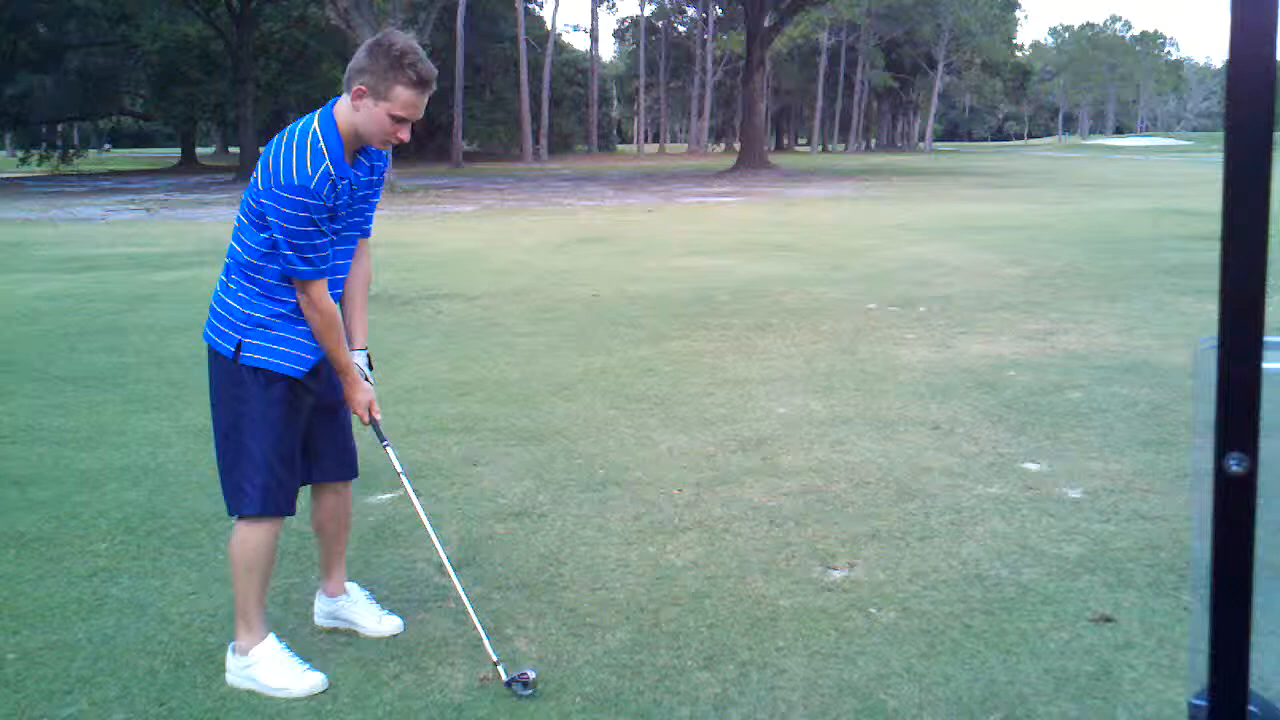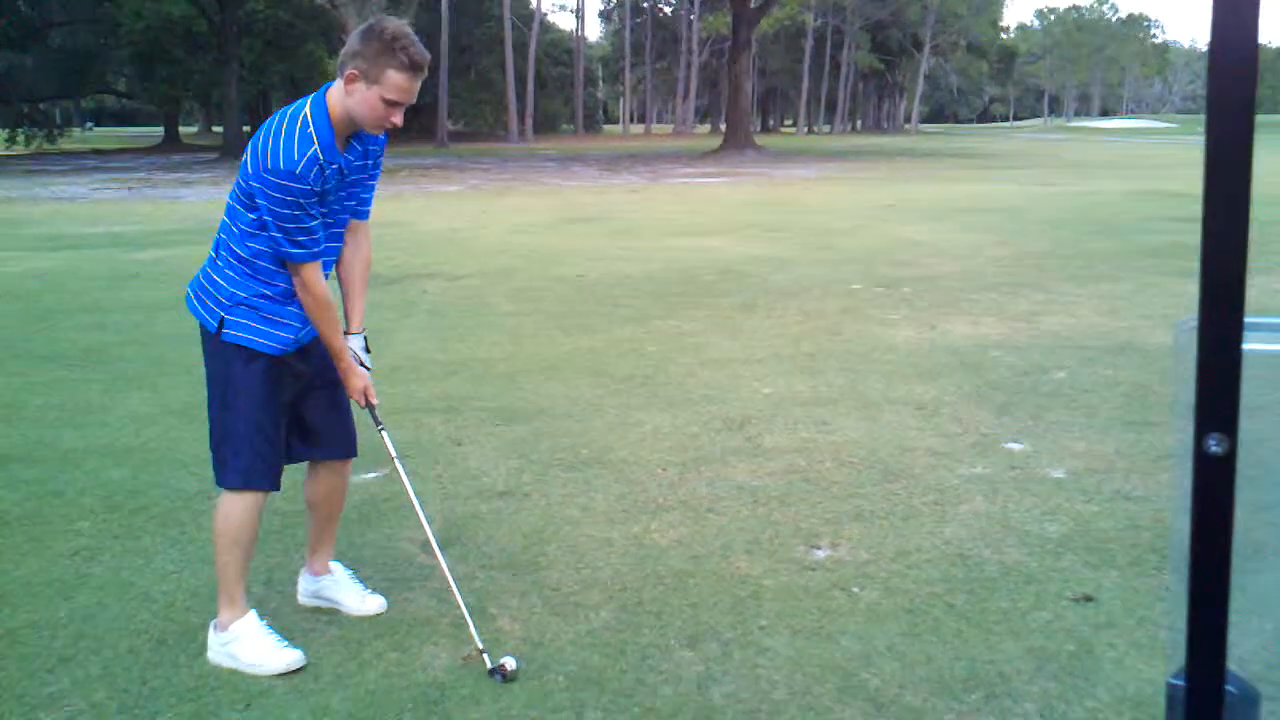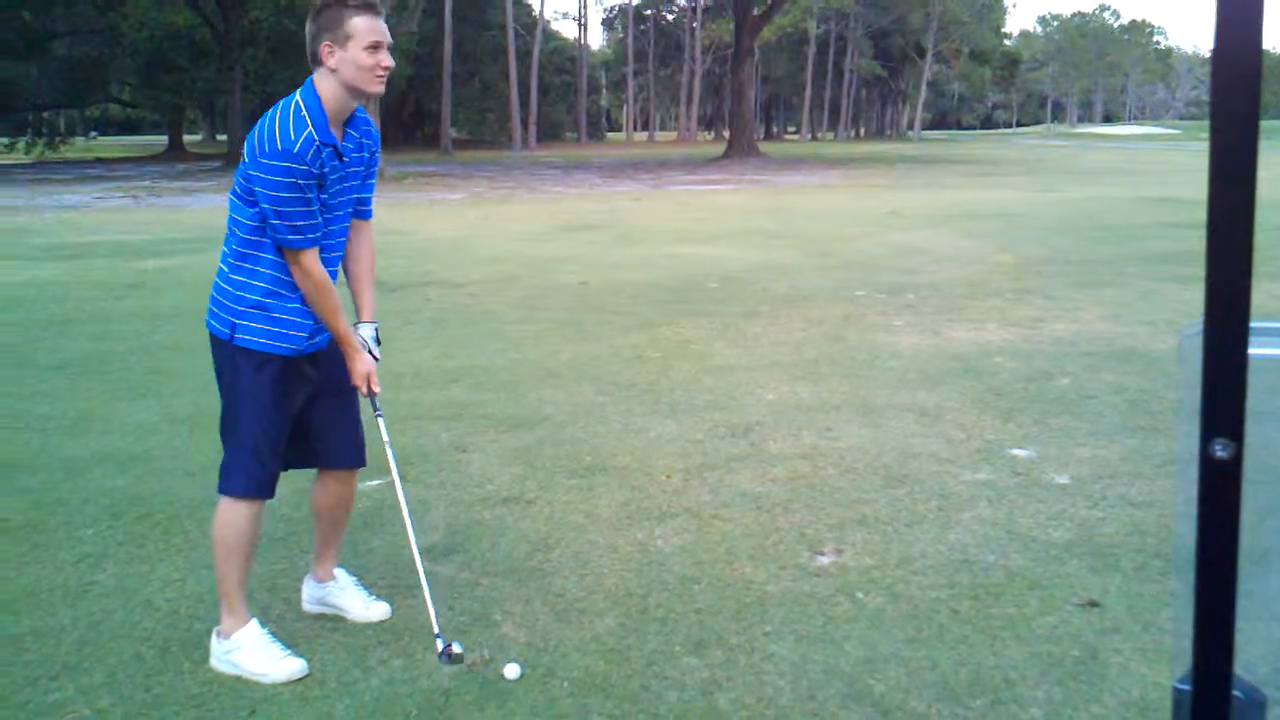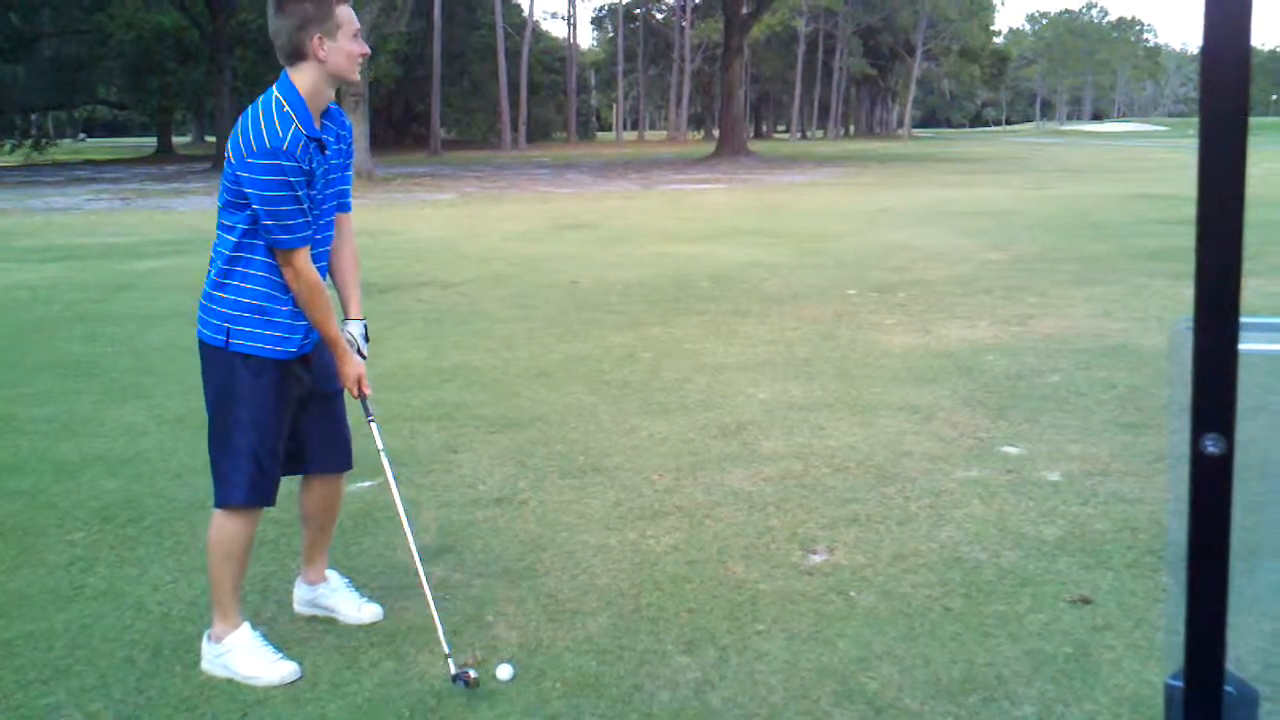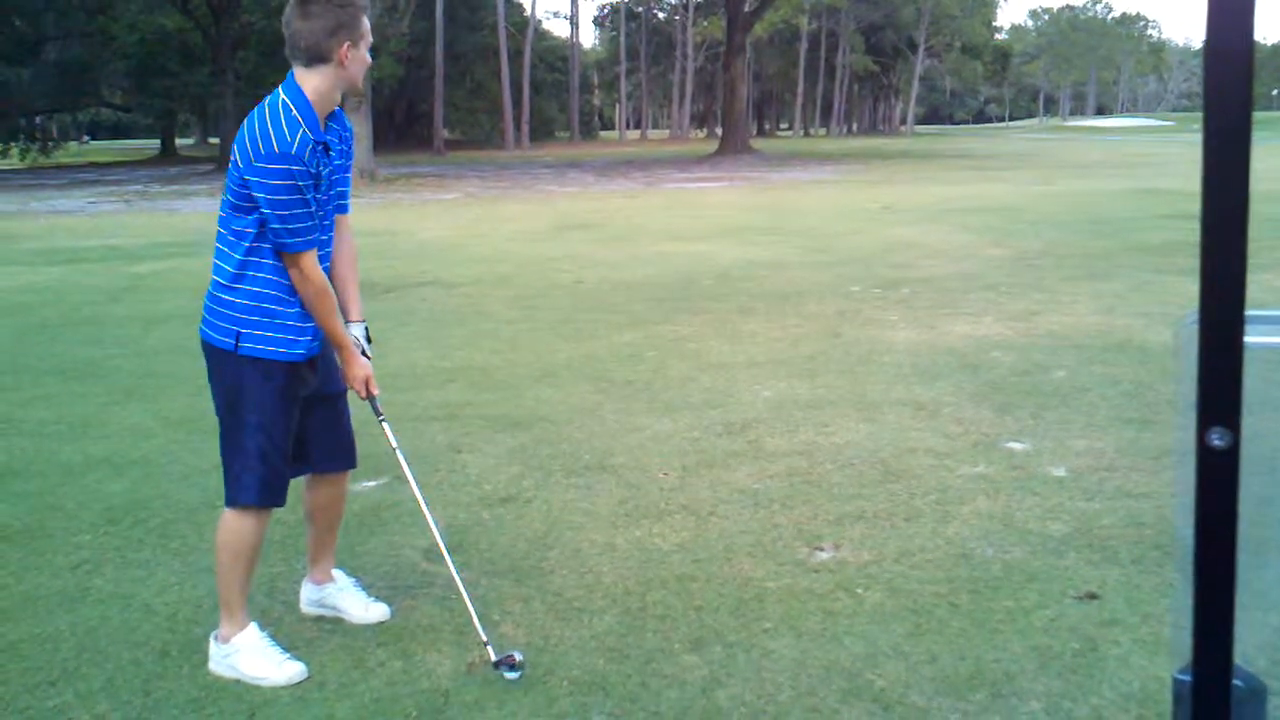
dt=1s
person 1, frame 1
left shoulder: (371, 153)
right shoulder: (299, 168)
right elbow: (313, 294)
left wrist: (360, 353)
right wrist: (350, 378)
left hip: (314, 343)
right hip: (259, 346)
left knee: (334, 473)
right knee: (265, 498)
left ankle: (335, 594)
right ankle: (249, 648)
person 1, frame 2
left shoulder: (365, 138)
right shoulder: (290, 153)
left elbow: (355, 236)
right elbow: (307, 276)
left wrist: (356, 335)
right wrist: (346, 364)
left hip: (303, 322)
right hip: (246, 322)
left knee: (334, 448)
right knee: (251, 472)
left ankle: (319, 572)
right ankle: (230, 623)
person 1, frame 3
left shoulder: (362, 134)
right shoulder: (285, 141)
right elbow: (303, 264)
left wrist: (367, 328)
right wrist: (350, 347)
left hip: (320, 331)
right hip: (258, 331)
left knee: (342, 458)
right knee: (249, 478)
left ankle: (323, 579)
right ankle: (232, 630)
person 1, frame 4
left shoulder: (336, 126)
right shoulder: (270, 139)
right elbow: (296, 265)
left wrist: (356, 324)
right wrist: (341, 350)
left hip: (307, 333)
right hip: (250, 337)
left knee: (328, 462)
right knee: (243, 489)
left ankle: (314, 581)
right ankle: (225, 635)
person 1, frame 5
left shoulder: (336, 127)
right shoulder: (277, 141)
right elbow: (302, 266)
left wrist: (357, 326)
right wrist: (346, 351)
left hip: (309, 335)
right hip: (256, 338)
left knee: (332, 462)
right knee: (254, 490)
left ankle: (321, 580)
right ankle: (232, 634)
